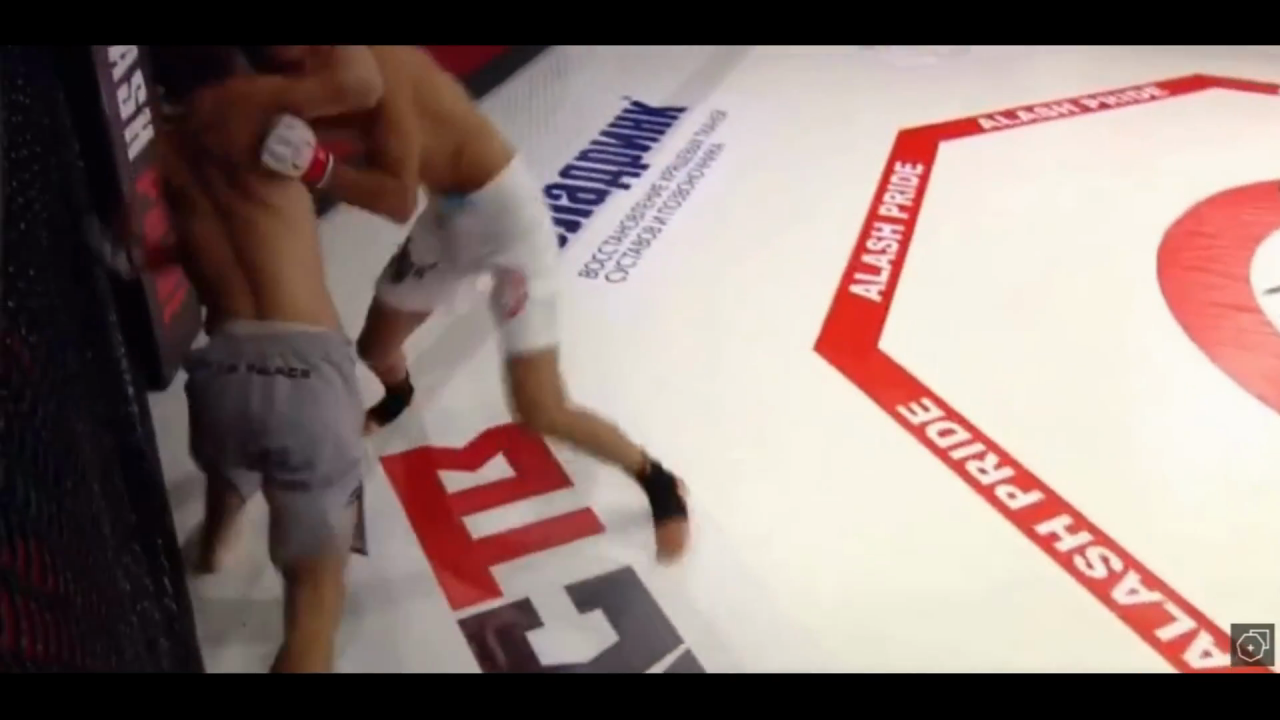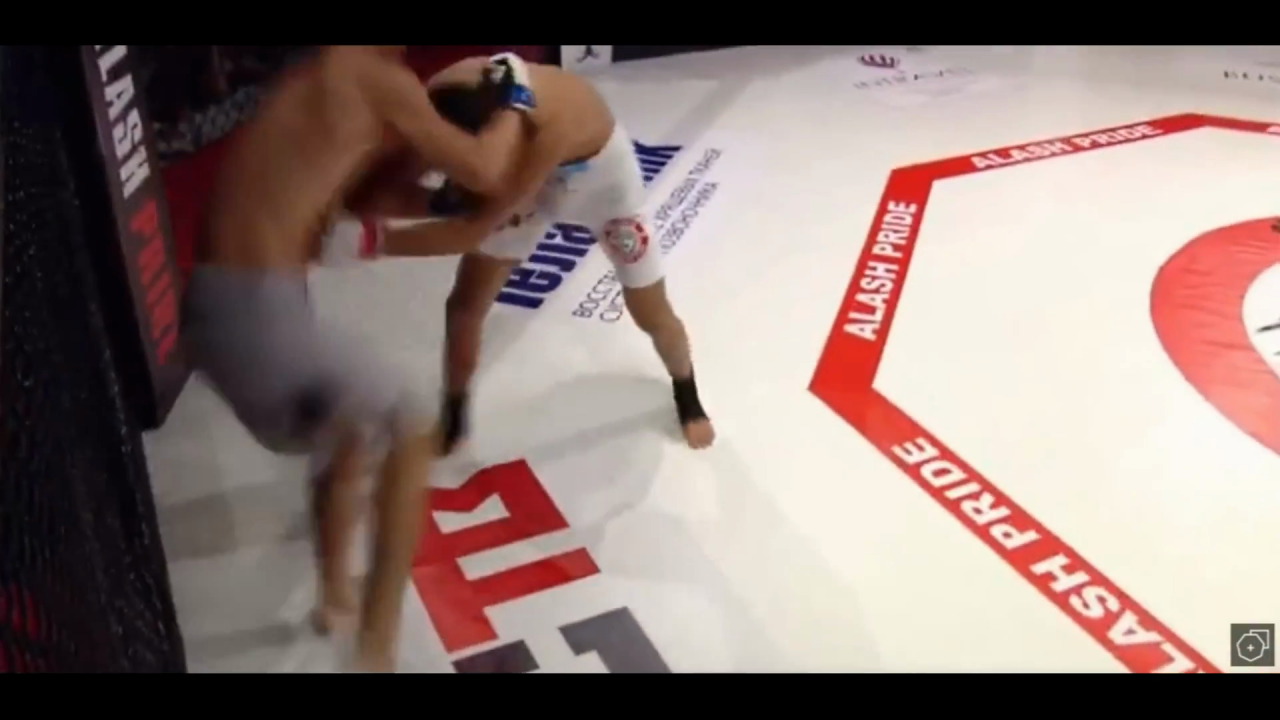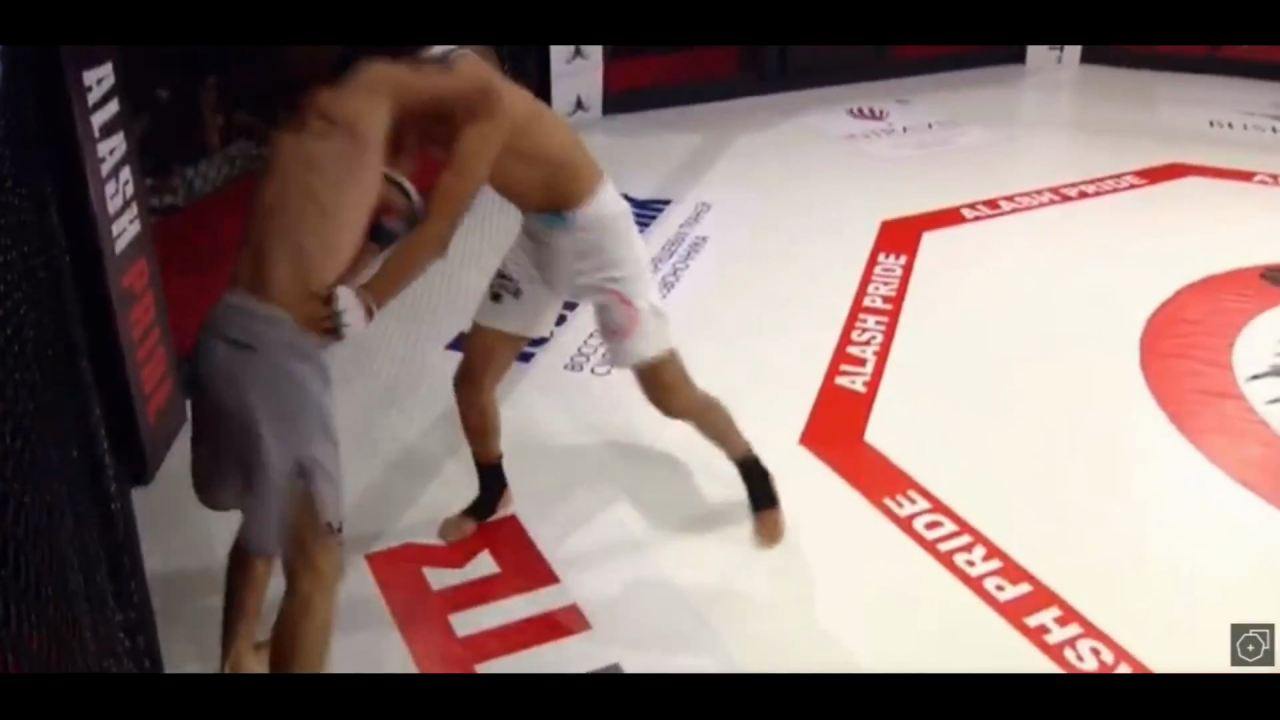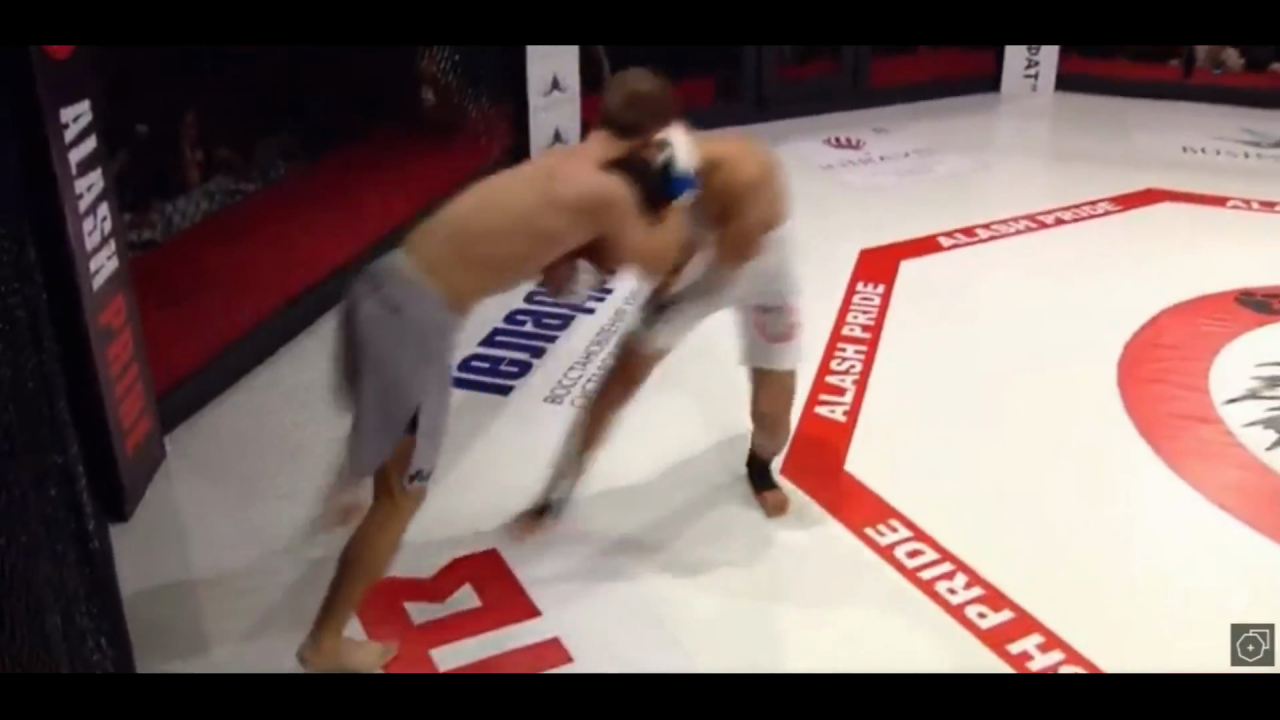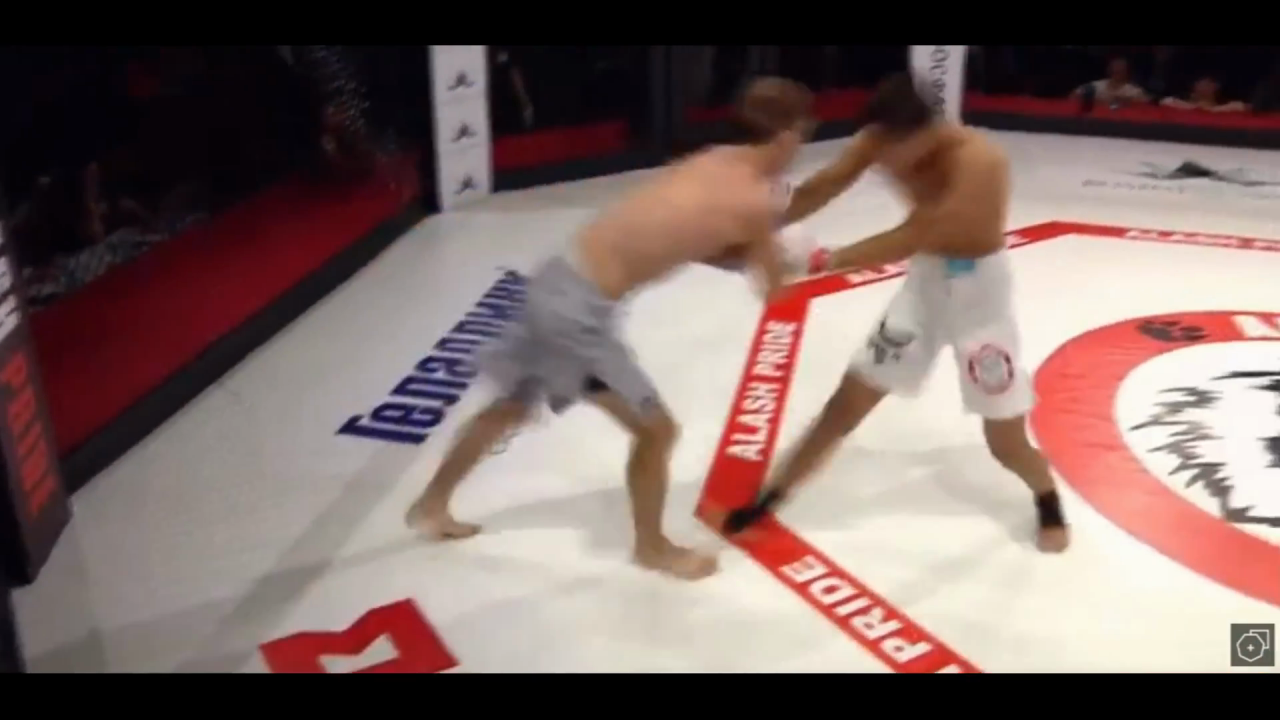
dt=0.5s
person 1, frame 1
left shoulder: (175, 166)
right shoulder: (217, 112)
right elbow: (360, 84)
left hip: (226, 372)
right hip: (309, 377)
left knee: (232, 461)
right knee: (316, 600)
left ankle: (216, 541)
person 1, frame 2
left shoulder: (303, 80)
right shoulder: (378, 79)
right elbow: (484, 172)
right wrist: (513, 105)
left hip: (212, 305)
right hip: (258, 314)
left knee: (351, 438)
right knee: (413, 439)
left ankle: (336, 595)
right ankle: (376, 650)
person 1, frame 3
left shoulder: (293, 137)
right shoulder: (367, 90)
right elbow: (474, 88)
left wrist: (367, 203)
left hip: (224, 341)
right hip: (279, 354)
left knee: (266, 522)
right knee: (317, 559)
left ankle: (238, 660)
person 1, frame 4
left shoulder: (559, 164)
right shoulder: (607, 192)
right elbow: (656, 264)
left wrist: (585, 250)
left hip: (383, 284)
right hip: (413, 318)
right knee: (399, 499)
left ankle: (346, 494)
right ankle: (324, 643)
person 1, frame 5
left shoulder: (716, 161)
right shoulder: (756, 206)
right elbow: (775, 281)
left hip: (558, 282)
right hip: (577, 313)
left knee: (513, 406)
right knee: (657, 431)
left ankle: (430, 508)
right ankle: (651, 546)
person 2, frame 1
left shoulder: (380, 72)
left elbow: (399, 203)
left wrist: (320, 170)
left hip: (504, 211)
right hip: (450, 213)
left knee: (540, 413)
right knee: (375, 346)
left ankle: (659, 484)
right ankle: (401, 394)
person 2, frame 2
left shoulder: (546, 130)
right shoulder: (441, 96)
left elbow: (475, 228)
left wrist: (374, 240)
left hip: (600, 167)
right hip: (518, 171)
left knee: (652, 314)
right knee: (465, 305)
left ankle: (687, 396)
right ankle: (451, 423)
person 2, frame 3
left shoulder: (484, 109)
left elbow: (437, 230)
left wrist: (366, 301)
left hip: (596, 232)
right hip: (541, 234)
left knee: (672, 396)
right knee: (471, 381)
left ankle: (754, 473)
right ankle: (492, 492)
person 2, frame 4
left shoulder: (742, 177)
left elbow: (738, 255)
left hip: (762, 261)
right hip: (697, 254)
left knee: (773, 423)
right knee: (619, 383)
left ankle: (758, 468)
right ankle: (554, 497)
person 2, frame 5
left shoulder: (975, 161)
right shoulder: (884, 139)
left elbow: (911, 239)
right elbow: (822, 187)
left wrist: (827, 259)
left hip: (980, 292)
right hip: (925, 285)
left knee: (1008, 446)
right knee: (844, 409)
left ankle: (1048, 505)
right ankle: (757, 509)
